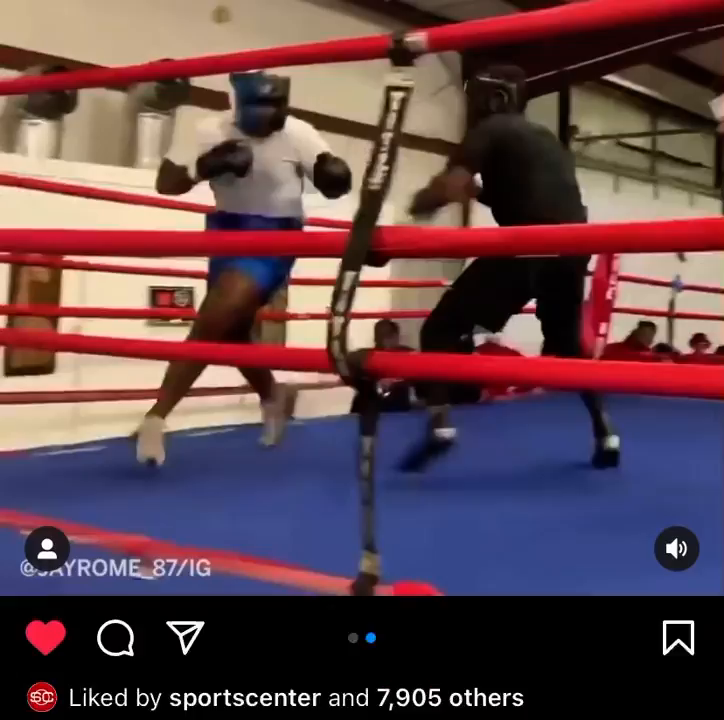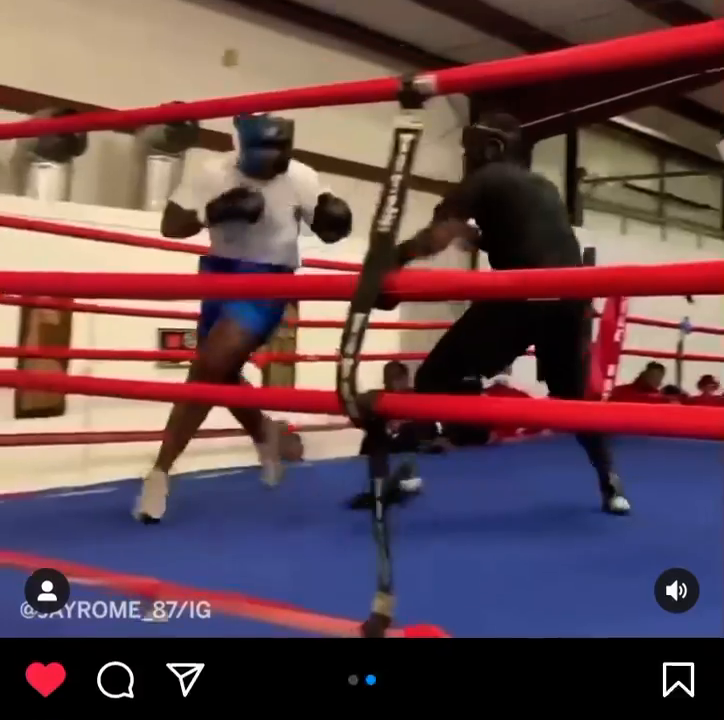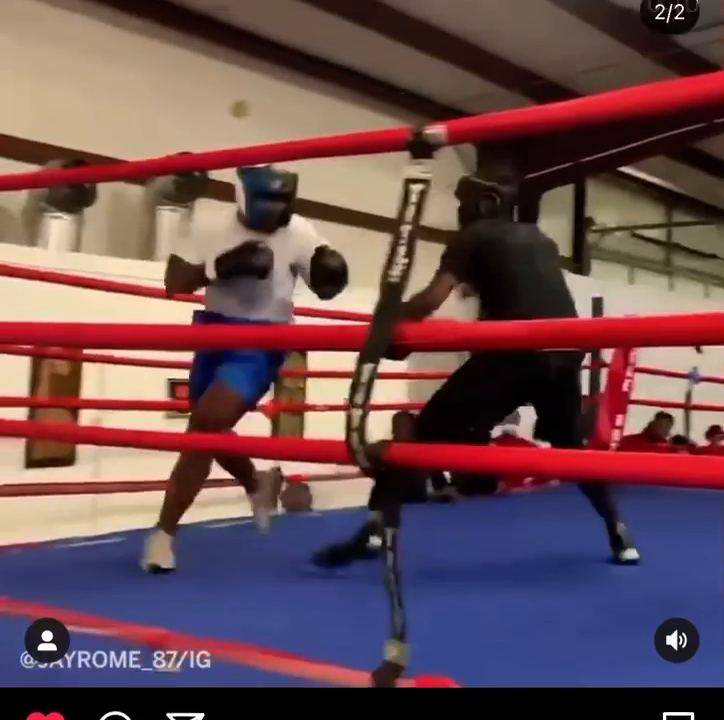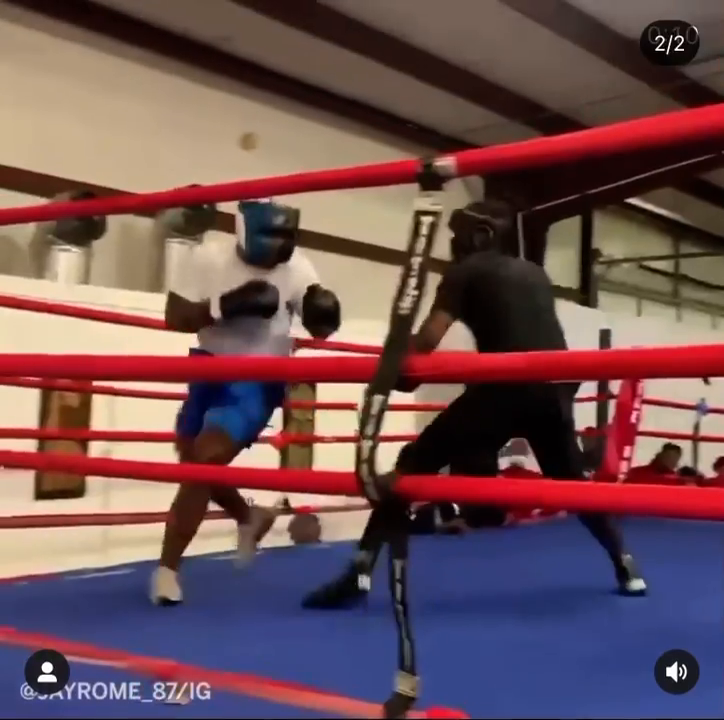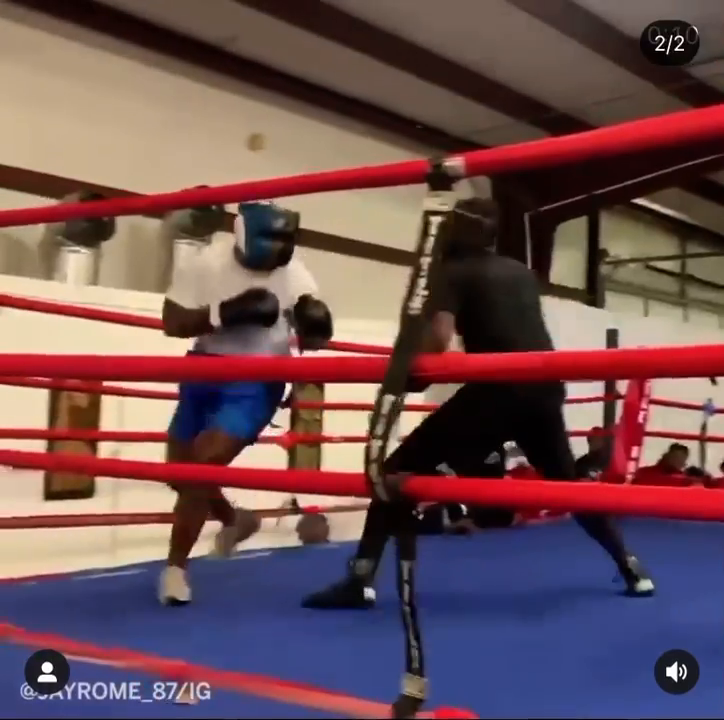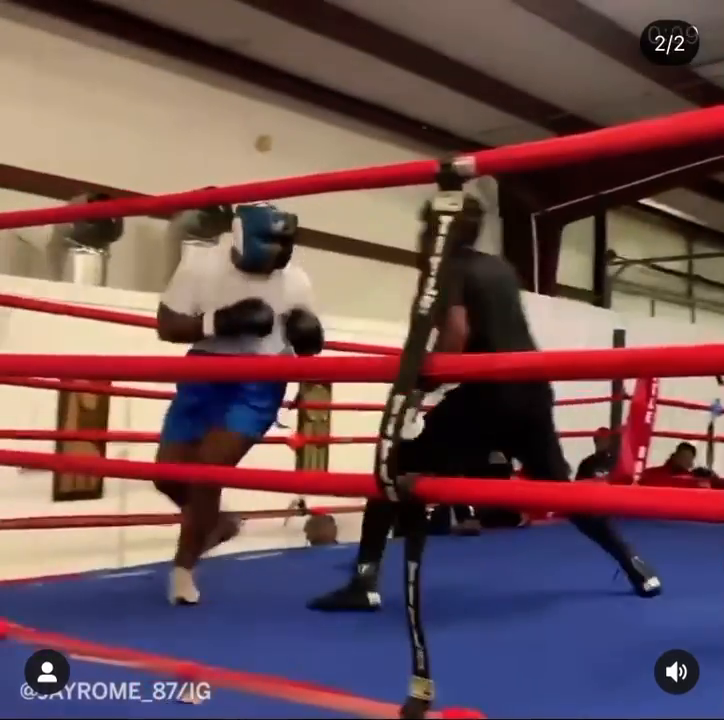
dt=0.1s
person 1, frame 1
left shoulder: (491, 129)
right shoulder: (546, 137)
left elbow: (448, 189)
left wrist: (417, 204)
right wrist: (480, 190)
left hip: (525, 250)
right hip: (573, 250)
left knee: (440, 330)
right knee: (566, 347)
right ankle: (605, 436)
person 1, frame 2
left shoulder: (483, 179)
right shoulder: (544, 186)
left elbow: (435, 239)
left wrist: (392, 256)
left hip: (522, 296)
right hip: (572, 298)
left knee: (434, 376)
right knee: (572, 395)
right ankle: (612, 488)
person 1, frame 3
left shoulder: (474, 236)
right shoulder: (541, 240)
left elbow: (432, 299)
left hip: (515, 353)
right hip: (565, 354)
left knee: (427, 432)
right knee: (572, 450)
right ankle: (621, 539)
person 1, frame 4
left shoulder: (467, 270)
right shoulder: (535, 273)
left elbow: (429, 337)
left hip: (507, 386)
right hip: (557, 385)
left knee: (415, 465)
right knee: (572, 481)
left ankle: (360, 572)
person 1, frame 5
left shoulder: (453, 272)
right shoulder: (521, 272)
left elbow: (437, 339)
left wrist: (408, 377)
left hip: (497, 391)
right hip: (544, 387)
left knee: (401, 469)
right knee: (566, 483)
left ankle: (362, 578)
person 1, frame 6
left shoulder: (449, 270)
right shoulder: (500, 268)
left elbow: (456, 335)
left hip: (487, 392)
right hip: (532, 389)
left knee: (399, 471)
right knee: (559, 487)
left ankle: (365, 581)
right ankle: (638, 568)
person 2, frame 1
left shoulder: (298, 135)
right shoulder: (212, 131)
left elbow: (331, 187)
right elbow: (166, 182)
left wrist: (333, 176)
right wrist: (204, 166)
left hip: (272, 237)
right hip: (227, 231)
left knee: (214, 319)
right knee: (231, 329)
left ankle: (157, 418)
right ankle: (272, 394)
person 2, frame 2
left shoulder: (299, 178)
right shoulder: (213, 174)
left elbow: (329, 230)
right elbow: (171, 225)
left wrist: (333, 218)
right wrist: (212, 212)
right hip: (220, 276)
left knee: (208, 367)
right knee: (222, 372)
left ankle: (160, 472)
right ankle: (267, 433)
person 2, frame 3
left shoulder: (300, 233)
left elbow: (326, 288)
right elbow: (173, 281)
left wrist: (330, 273)
right wrist: (223, 267)
left hip: (260, 343)
left knee: (206, 429)
right knee: (209, 430)
left ankle: (163, 533)
right ankle: (258, 483)
person 2, frame 4
left shoulder: (298, 270)
right shoulder: (208, 259)
left elbow: (319, 330)
right elbow: (174, 319)
left wrist: (324, 313)
right wrist: (227, 305)
left hip: (256, 381)
left knee: (201, 466)
right knee: (197, 467)
left ankle: (168, 567)
right ankle: (249, 516)
person 2, frame 5
left shoulder: (296, 276)
right shoulder: (205, 262)
left elbow: (314, 338)
right elbow: (172, 323)
left wrist: (316, 324)
right wrist: (227, 314)
left hip: (255, 386)
right hip: (204, 377)
left knee: (201, 468)
left ankle: (176, 567)
right ankle: (234, 520)
person 2, frame 6
left shoulder: (294, 281)
right shoulder: (202, 266)
left elbow: (305, 346)
right elbow: (166, 327)
left wrist: (307, 335)
right wrist: (219, 322)
left hip: (258, 386)
right hip: (204, 377)
left knee: (209, 468)
left ankle: (184, 567)
right ankle: (213, 524)
